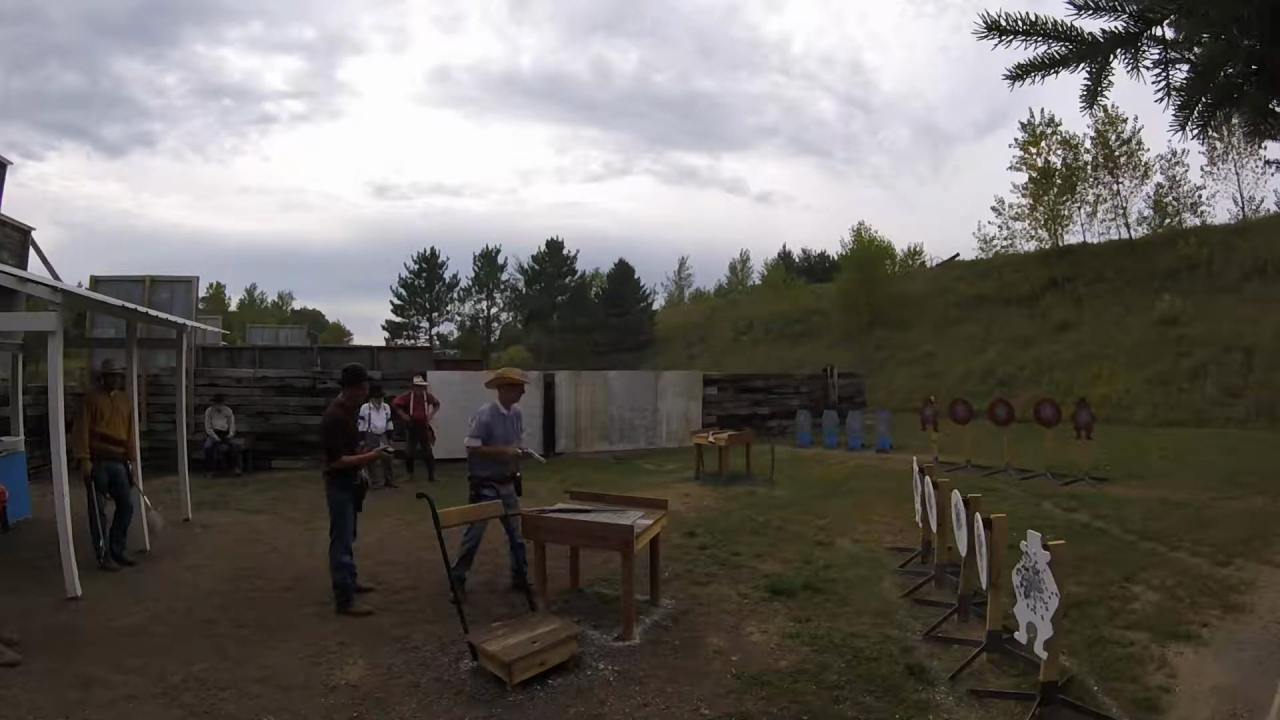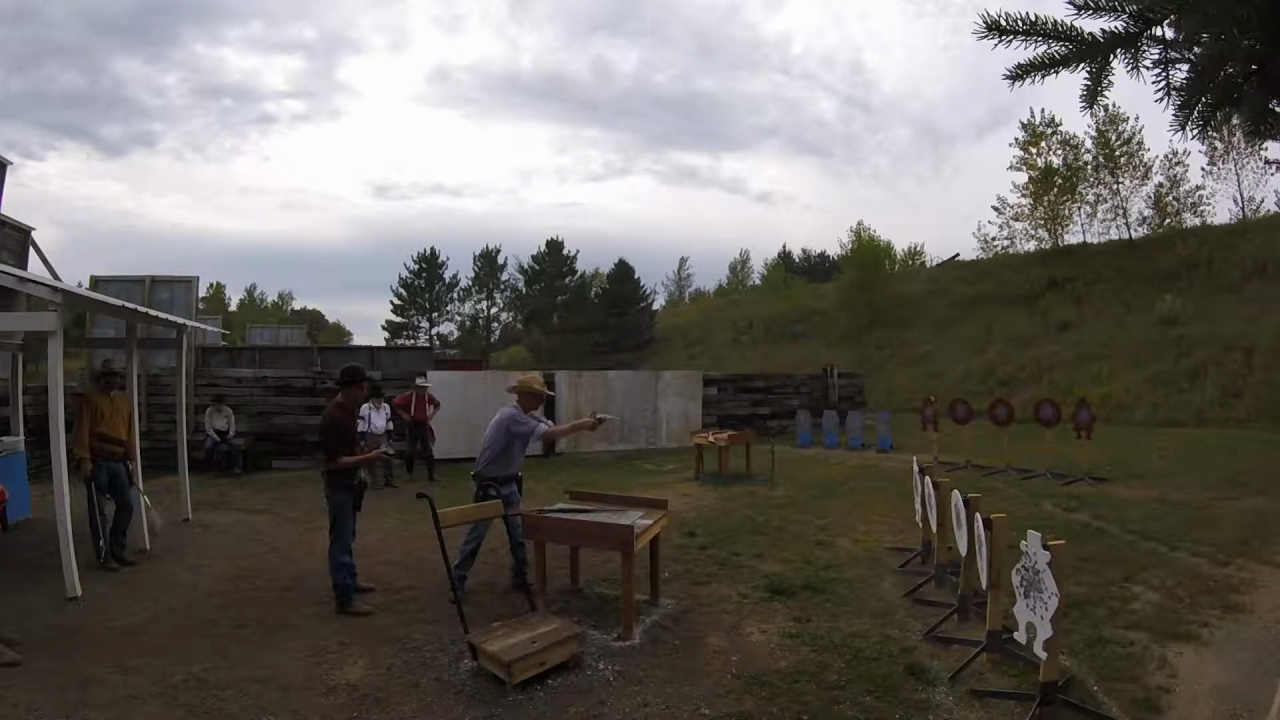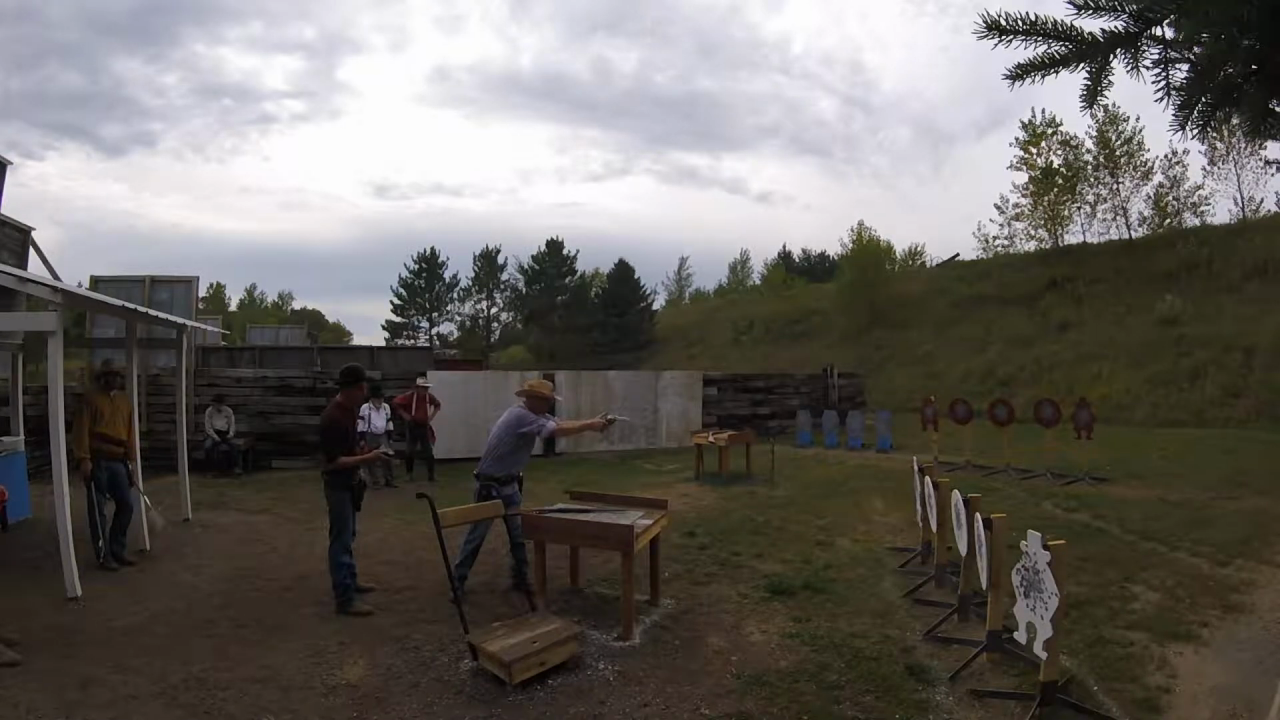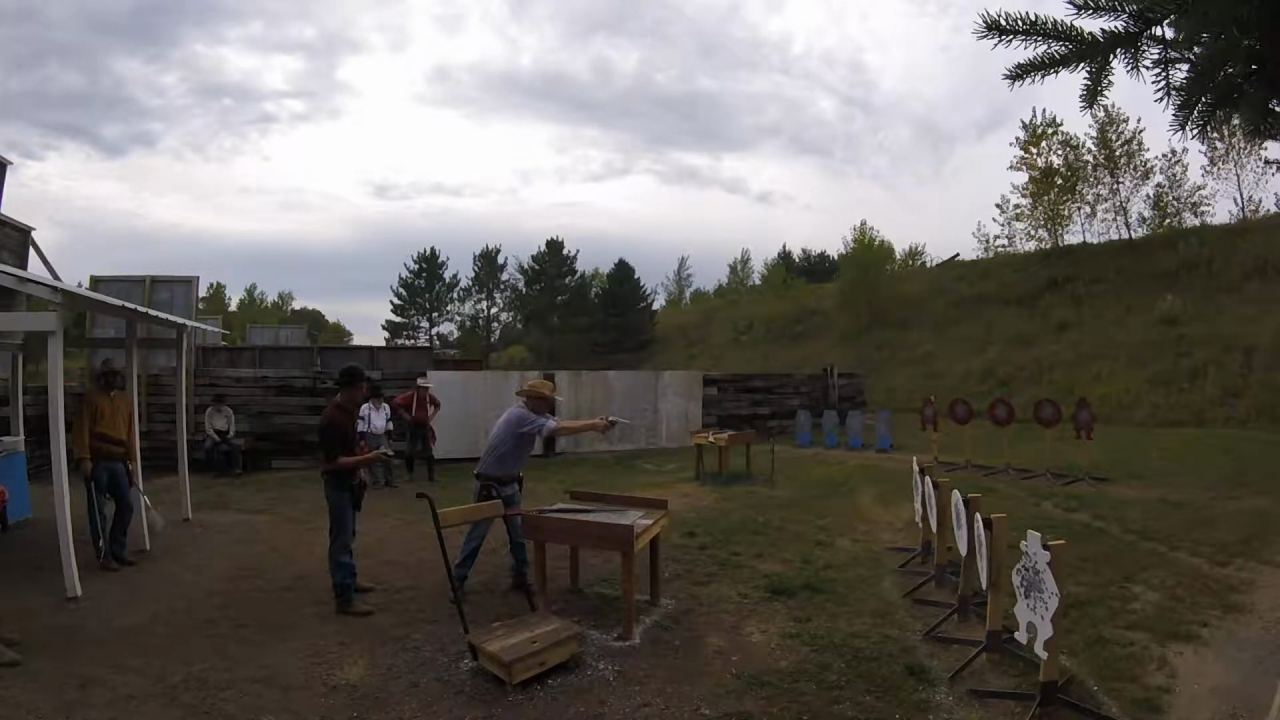
dt=0.4s
person 1, frame 1
left shoulder: (351, 410)
right shoulder: (334, 417)
right elbow: (336, 461)
left wrist: (365, 454)
right wrist: (369, 457)
left hip: (350, 482)
right hip: (339, 484)
left knee: (348, 536)
right knee: (341, 540)
left ankle: (349, 580)
right ankle: (344, 600)
person 1, frame 2
left shoulder: (350, 410)
right shoulder: (333, 417)
right elbow: (335, 461)
left wrist: (364, 455)
right wrist: (368, 458)
left hip: (350, 482)
right hip: (338, 484)
left knee: (348, 537)
right knee: (341, 540)
left ankle: (350, 580)
right ankle: (344, 599)
person 1, frame 3
left shoulder: (350, 410)
right shoulder: (332, 418)
right elbow: (334, 461)
left wrist: (364, 455)
right wrist: (367, 458)
left hip: (349, 482)
right hip: (338, 484)
left knee: (348, 536)
right knee: (341, 540)
left ankle: (350, 580)
right ankle: (344, 599)
person 1, frame 4
left shoulder: (350, 410)
right shoulder: (332, 418)
right elbow: (334, 461)
left wrist: (364, 455)
right wrist: (367, 459)
left hip: (349, 482)
right hip: (338, 484)
left knee: (348, 537)
right knee: (341, 540)
left ankle: (350, 580)
right ankle: (344, 599)
person 2, frame 1
left shoulder: (516, 413)
right shoulder: (485, 414)
right elbow: (472, 448)
left wrist: (518, 452)
right wrist: (504, 451)
left hip: (508, 484)
right hip: (484, 486)
left knee: (516, 535)
right knee: (474, 535)
left ankle: (520, 578)
right ankle: (457, 580)
person 2, frame 2
left shoulder: (527, 415)
right shoulder: (511, 416)
left elbow: (552, 428)
right elbow: (549, 434)
left wrist: (584, 423)
right wrist: (580, 425)
left hip: (509, 484)
right hip: (488, 485)
left knee: (518, 534)
right knee: (477, 534)
left ankle: (520, 578)
right ankle: (458, 580)
person 2, frame 3
left shoulder: (533, 414)
right shoulder: (520, 416)
left elbow: (561, 424)
right elbow: (558, 431)
left wrist: (593, 422)
right wrist: (590, 425)
left hip: (510, 484)
right hip: (490, 485)
left knee: (518, 534)
right knee: (477, 534)
left ankle: (520, 578)
right ankle: (458, 581)
person 2, frame 4
left shoulder: (532, 415)
right shoulder: (520, 416)
left elbow: (561, 423)
right elbow: (559, 431)
left wrist: (593, 422)
right wrist: (592, 425)
left hip: (510, 484)
right hip: (490, 485)
left knee: (518, 534)
right knee: (477, 534)
left ankle: (520, 578)
right ankle: (458, 581)
person 3, frame 1
left shoulder: (125, 400)
right shoulder: (92, 399)
right elbow: (81, 430)
left wrist: (130, 458)
right wrist: (83, 459)
left hip: (118, 462)
right hip: (97, 462)
left knee: (126, 506)
right knee: (98, 510)
left ankle: (117, 550)
right ankle: (104, 555)
person 3, frame 2
left shoulder: (124, 401)
right shoulder: (91, 398)
right elbow: (81, 429)
left wrist: (130, 458)
right wrist: (83, 459)
left hip: (118, 462)
right hip: (97, 462)
left knee: (126, 506)
right knee: (98, 510)
left ankle: (117, 550)
right ankle: (104, 556)
person 3, frame 3
left shoulder: (124, 400)
right shoulder: (91, 398)
right elbow: (81, 429)
left wrist: (129, 459)
right wrist: (83, 459)
left hip: (118, 462)
right hip: (97, 461)
left knee: (126, 506)
right knee: (98, 510)
left ankle: (117, 550)
right ankle: (103, 555)
person 3, frame 4
left shoulder: (125, 400)
right shoulder: (92, 398)
right elbow: (82, 429)
left wrist: (130, 459)
right wrist: (83, 458)
left hip: (118, 462)
right hip: (97, 462)
left knee: (126, 506)
right knee: (98, 510)
left ankle: (117, 550)
right ankle: (104, 555)
